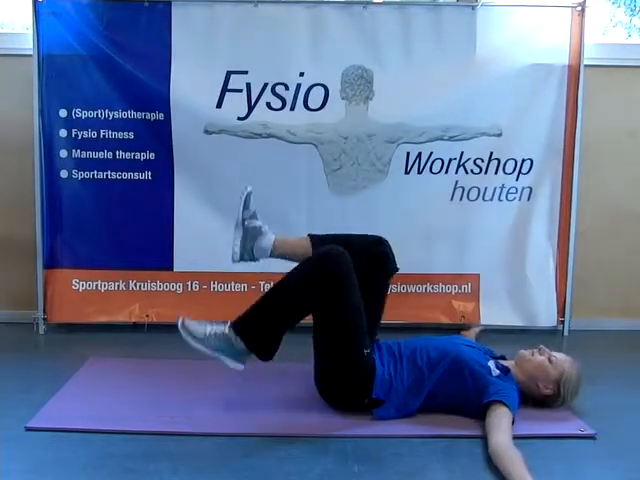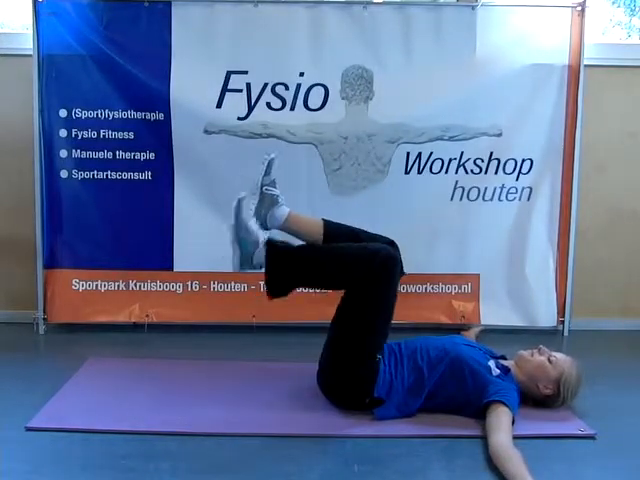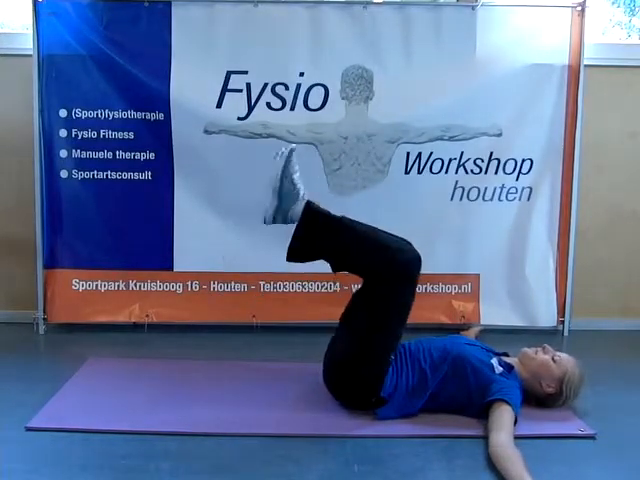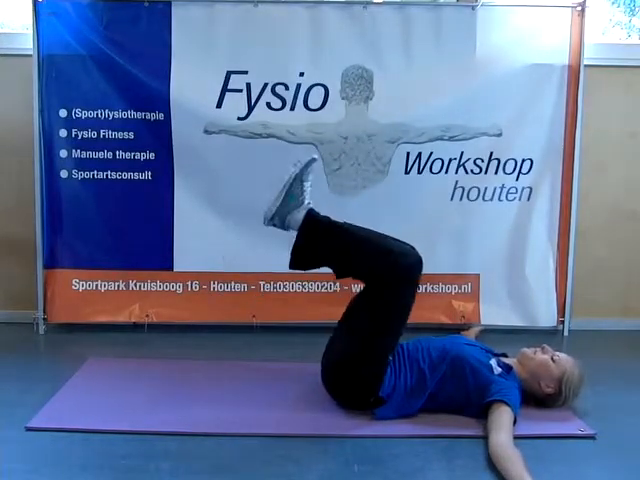
dt=0.2s
person 1, frame 1
left shoulder: (504, 390)
right shoulder: (489, 356)
left elbow: (499, 444)
left hip: (357, 386)
right hip: (371, 360)
left knee: (333, 264)
right knee: (375, 249)
left ankle: (239, 341)
right ankle: (260, 241)
person 1, frame 2
left shoulder: (504, 390)
right shoulder: (492, 361)
left elbow: (500, 443)
left hip: (355, 384)
right hip: (372, 368)
left knee: (380, 260)
right knee: (383, 251)
left ankle: (261, 252)
right ankle: (277, 215)
person 1, frame 3
left shoulder: (507, 387)
right shoulder: (496, 359)
left elbow: (500, 441)
left hip: (360, 381)
right hip: (353, 366)
left knee: (402, 261)
right knee: (397, 256)
left ankle: (299, 211)
right ankle: (296, 208)
person 1, frame 4
left shoulder: (506, 389)
right shoulder: (496, 361)
left elbow: (500, 442)
left hip: (359, 381)
right hip: (353, 367)
left knee: (403, 263)
right knee: (401, 261)
left ankle: (300, 217)
right ankle: (298, 216)
person 2, frame 1
left shoulder: (324, 133)
right shoulder: (390, 132)
left elbow: (267, 129)
right elbow: (444, 132)
left wrist: (220, 127)
right wrist: (486, 130)
person 2, frame 2
left shoulder: (324, 133)
right shoulder: (390, 132)
left elbow: (267, 130)
right elbow: (444, 132)
left wrist: (219, 127)
right wrist: (486, 130)
person 2, frame 3
left shoulder: (324, 132)
right shoulder: (390, 132)
left elbow: (268, 130)
right elbow: (443, 132)
left wrist: (220, 127)
right wrist: (485, 130)
person 2, frame 4
left shoulder: (324, 133)
right shoulder: (390, 132)
left elbow: (268, 130)
right elbow: (443, 131)
left wrist: (221, 127)
right wrist: (486, 130)
